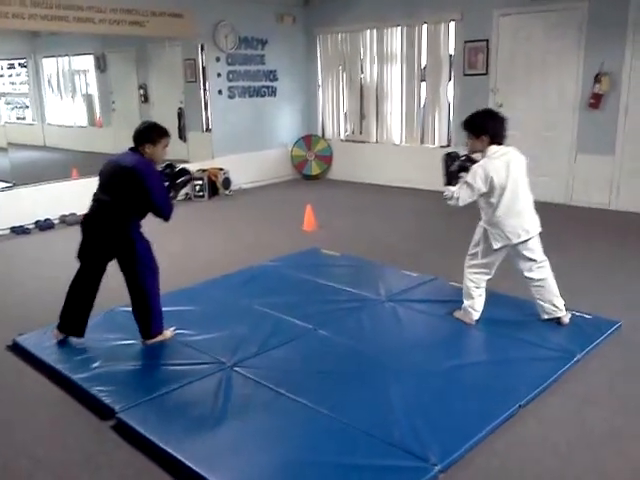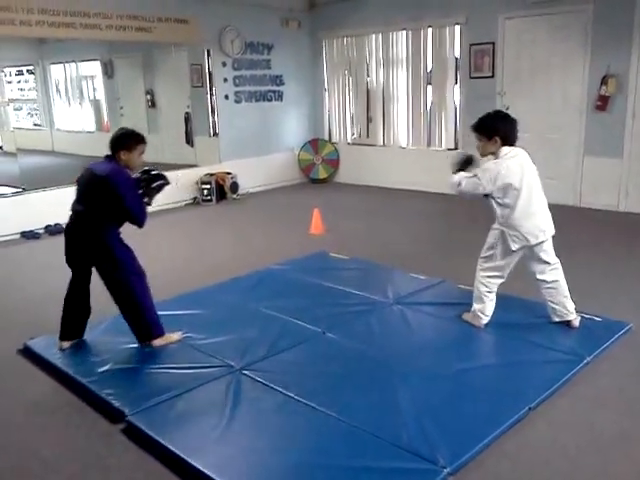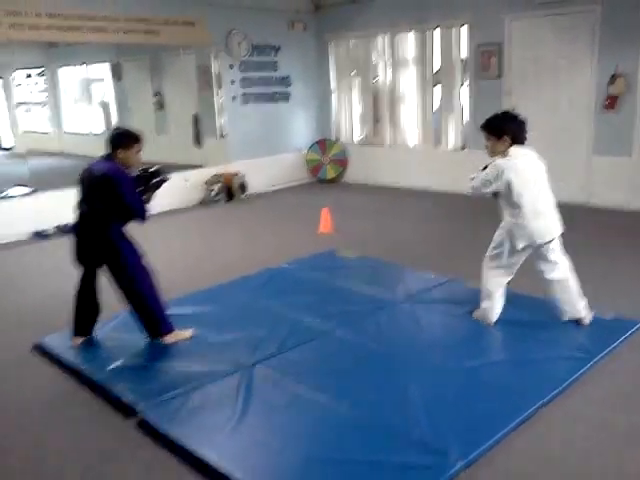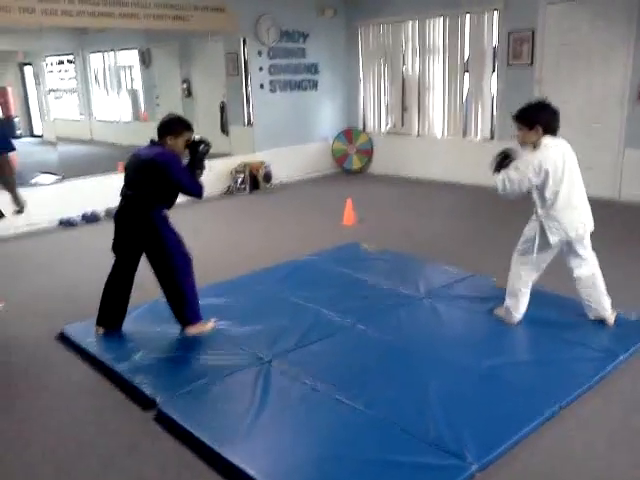
dt=0.4s
person 1, frame 1
left shoulder: (116, 162)
right shoulder: (147, 169)
right elbow: (164, 212)
left wrist: (160, 182)
right wrist: (171, 189)
left hip: (95, 223)
right hip: (122, 230)
left knee: (87, 276)
right knee: (145, 276)
left ankle: (65, 328)
right ankle: (153, 332)
person 1, frame 2
left shoulder: (94, 169)
right shoulder: (120, 177)
right elbow: (137, 218)
left wrist: (134, 188)
right wrist: (144, 196)
left hip: (76, 233)
right hip: (101, 238)
left knee: (79, 282)
right knee: (131, 282)
left ankle: (68, 336)
right ankle: (154, 334)
person 1, frame 3
left shoulder: (92, 170)
right shoulder: (118, 175)
right elbow: (136, 213)
left wrist: (135, 187)
right wrist: (143, 194)
left hip: (84, 232)
right hip: (106, 235)
left knee: (89, 280)
right knee: (138, 280)
left ankle: (80, 332)
right ankle: (164, 330)
person 1, frame 4
left shoulder: (140, 155)
right shoulder: (167, 158)
right elbow: (194, 190)
left wrist: (191, 166)
left hip: (126, 217)
right hip: (150, 220)
left knee: (122, 269)
right knee: (178, 265)
left ankle: (106, 323)
right ankle: (192, 321)
person 2, frame 1
left shoulder: (482, 169)
right shoulder: (515, 156)
left elbow: (457, 198)
left hip: (497, 230)
right hip: (525, 225)
left knee: (476, 268)
right knee: (537, 268)
left ankle: (470, 312)
right ankle: (558, 312)
person 2, frame 2
left shoulder: (494, 169)
right shoulder: (522, 156)
left elbow: (463, 187)
left wrist: (460, 173)
right wrist: (480, 172)
left hip: (512, 231)
right hip: (539, 226)
left knee: (488, 271)
right knee: (549, 271)
left ankle: (479, 315)
right ankle: (568, 315)
person 2, frame 3
left shoulder: (501, 166)
right shoulder: (533, 157)
left elbow: (477, 187)
left wrist: (483, 174)
left hip: (519, 229)
right hip: (546, 225)
left knee: (495, 267)
right knee: (557, 269)
left ankle: (488, 313)
right ankle: (579, 312)
person 2, frame 4
left shoulder: (537, 158)
right shoulder: (564, 148)
left elbow: (508, 186)
left wrist: (502, 171)
right wrist: (518, 169)
left hip: (551, 224)
right hip: (579, 219)
left knee: (524, 264)
right knee: (585, 266)
left ankle: (510, 311)
right ankle: (604, 312)
